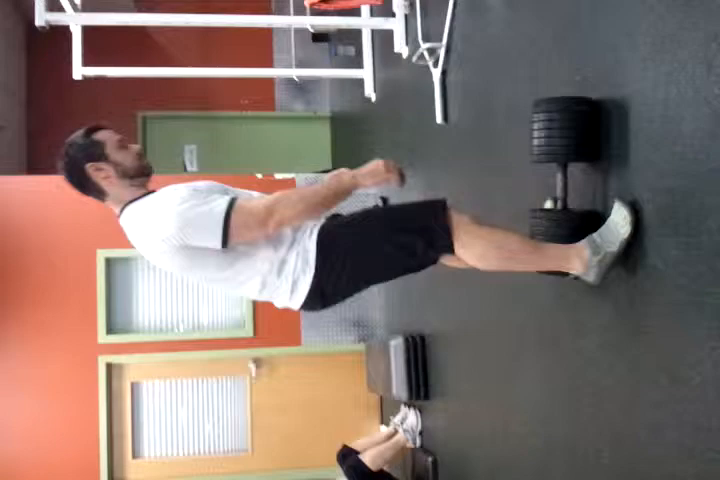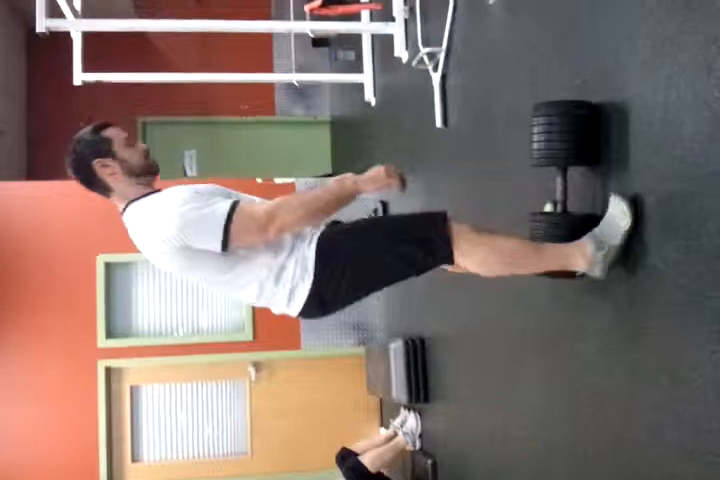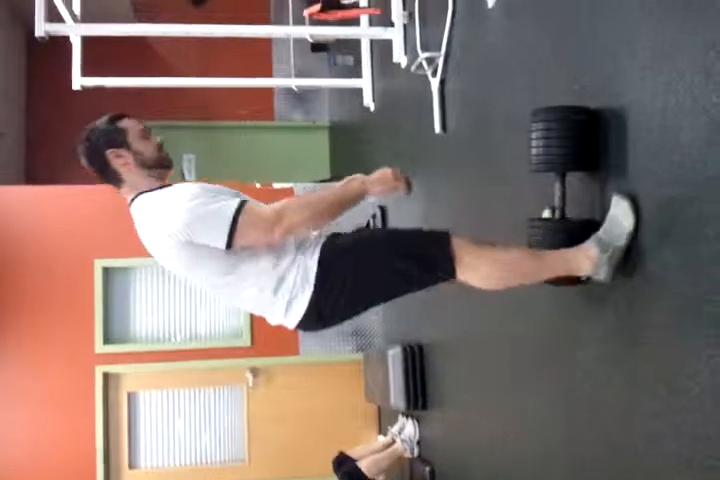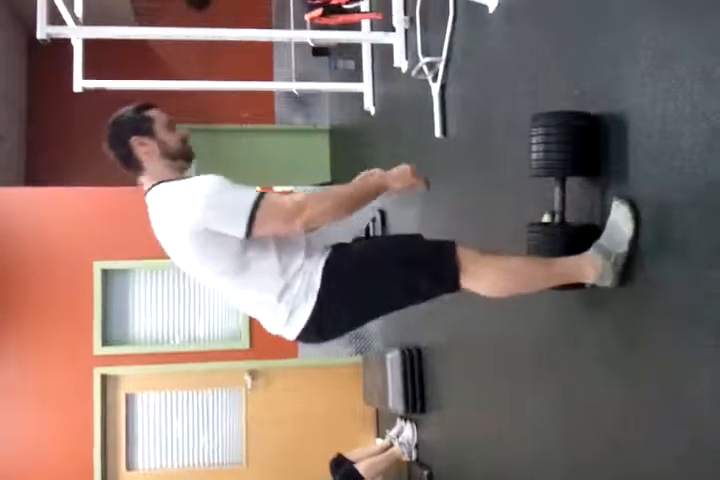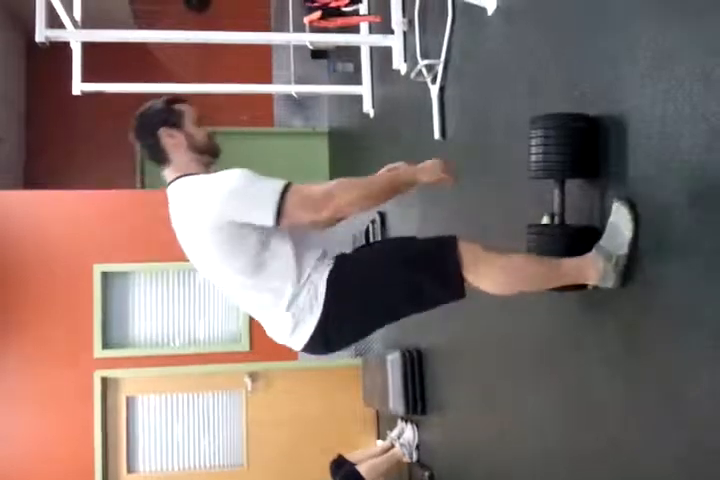
dt=0.1s
person 1, frame 1
left shoulder: (153, 215)
right shoulder: (168, 213)
right elbow: (271, 217)
left wrist: (335, 182)
right wrist: (353, 179)
left hip: (307, 253)
right hip: (316, 263)
left knee: (437, 242)
right knee: (453, 227)
left ankle: (550, 258)
right ankle: (581, 257)
person 1, frame 2
left shoulder: (156, 216)
right shoulder: (169, 214)
right elbow: (272, 223)
left wrist: (339, 187)
right wrist: (355, 184)
left hip: (310, 261)
right hip: (317, 271)
left knee: (438, 249)
right knee: (453, 237)
left ankle: (543, 260)
right ankle: (582, 254)
person 1, frame 3
left shoulder: (161, 211)
right shoulder: (177, 207)
left elbow: (262, 228)
right elbow: (278, 224)
left wrist: (344, 190)
right wrist: (362, 188)
left hip: (304, 287)
right hip: (314, 289)
left knee: (433, 250)
right knee: (456, 254)
left ankle: (554, 265)
right ankle: (587, 260)
person 1, frame 4
left shoulder: (179, 206)
right shoulder: (194, 199)
left elbow: (282, 219)
right elbow: (299, 215)
left wrist: (360, 185)
right wrist: (380, 182)
left hip: (313, 296)
right hip: (320, 298)
left knee: (447, 260)
right knee: (461, 264)
left ankle: (552, 273)
right ankle: (590, 266)
person 1, frame 5
left shoulder: (194, 201)
right shoulder: (221, 189)
left elbow: (303, 217)
right elbow: (322, 203)
left wrist: (383, 181)
right wrist: (406, 177)
left hip: (310, 315)
right hip: (321, 314)
left knee: (448, 262)
right knee: (464, 257)
left ankle: (553, 270)
right ankle: (594, 268)
